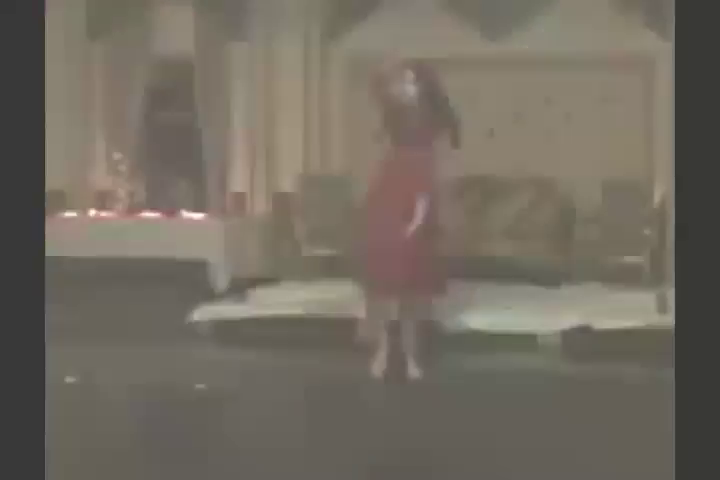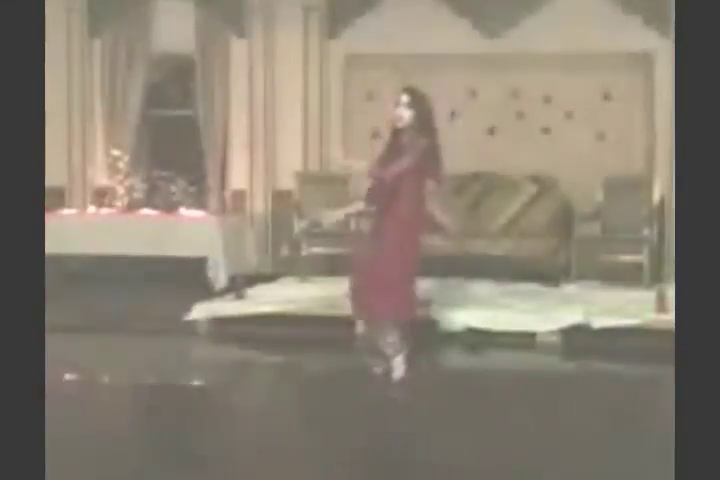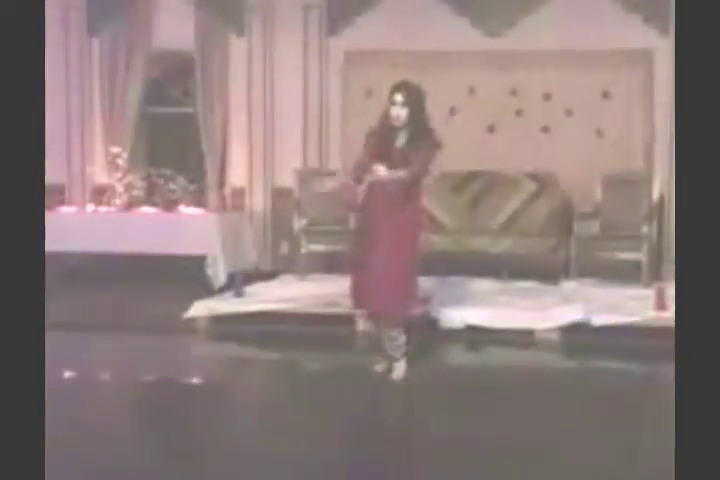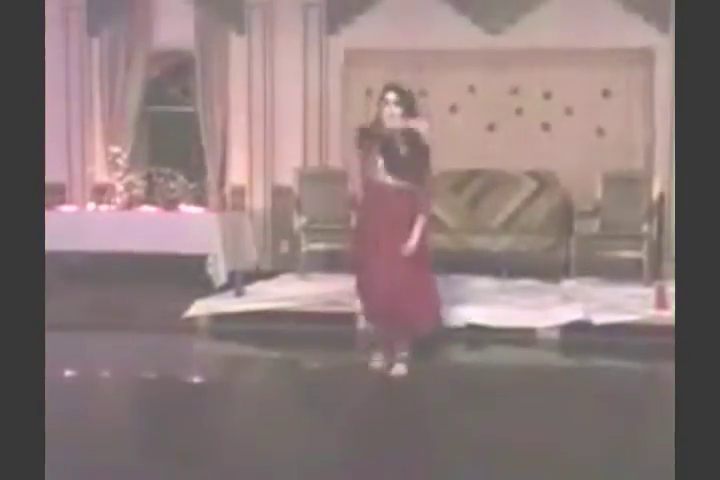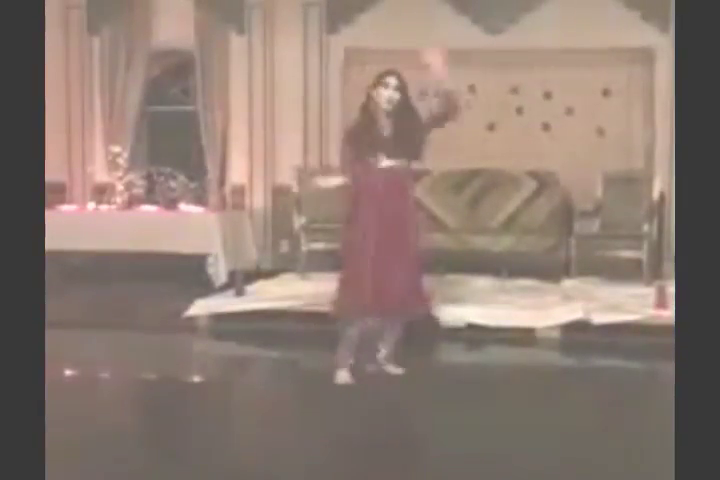
dt=0.5s
person 1, frame 1
left shoulder: (429, 120)
right shoulder: (395, 112)
left elbow: (426, 169)
right elbow: (379, 82)
left wrist: (422, 211)
right wrist: (398, 68)
left hip: (414, 200)
right hip: (386, 198)
left knee: (413, 280)
right knee: (381, 272)
left ankle: (410, 355)
right ankle: (380, 345)
person 1, frame 2
left shoulder: (421, 144)
right shoulder: (396, 143)
left elbow: (390, 175)
right elbow: (380, 185)
right wrist: (348, 209)
left hip: (402, 221)
right hip: (384, 218)
left knee: (385, 286)
right knee: (370, 285)
left ankle: (395, 353)
right ankle: (387, 352)
person 1, frame 3
left shoulder: (424, 142)
right shoulder: (376, 137)
left elbow: (415, 172)
right elbow: (358, 172)
left wrist: (387, 175)
left hip: (402, 217)
right hip: (373, 215)
left knee: (389, 284)
right knee: (372, 285)
left ankle: (398, 355)
right ankle: (389, 353)
person 1, frame 4
left shoulder: (419, 148)
right shoulder: (370, 137)
left elbow: (423, 193)
right elbow: (369, 134)
left wrist: (417, 232)
right wrist: (408, 127)
left hip: (405, 224)
right hip: (374, 224)
left knee: (406, 291)
right knee: (377, 290)
left ankle: (401, 355)
right ankle: (381, 346)
person 1, frame 5
left shoulder: (409, 128)
right shoulder: (357, 132)
left elbow: (447, 111)
right elbow: (351, 175)
left wrist: (440, 76)
right wrist: (343, 181)
left hip: (400, 217)
right hip: (367, 217)
left knee: (400, 288)
right knee: (361, 289)
left ankle: (385, 353)
right ankle: (343, 362)
